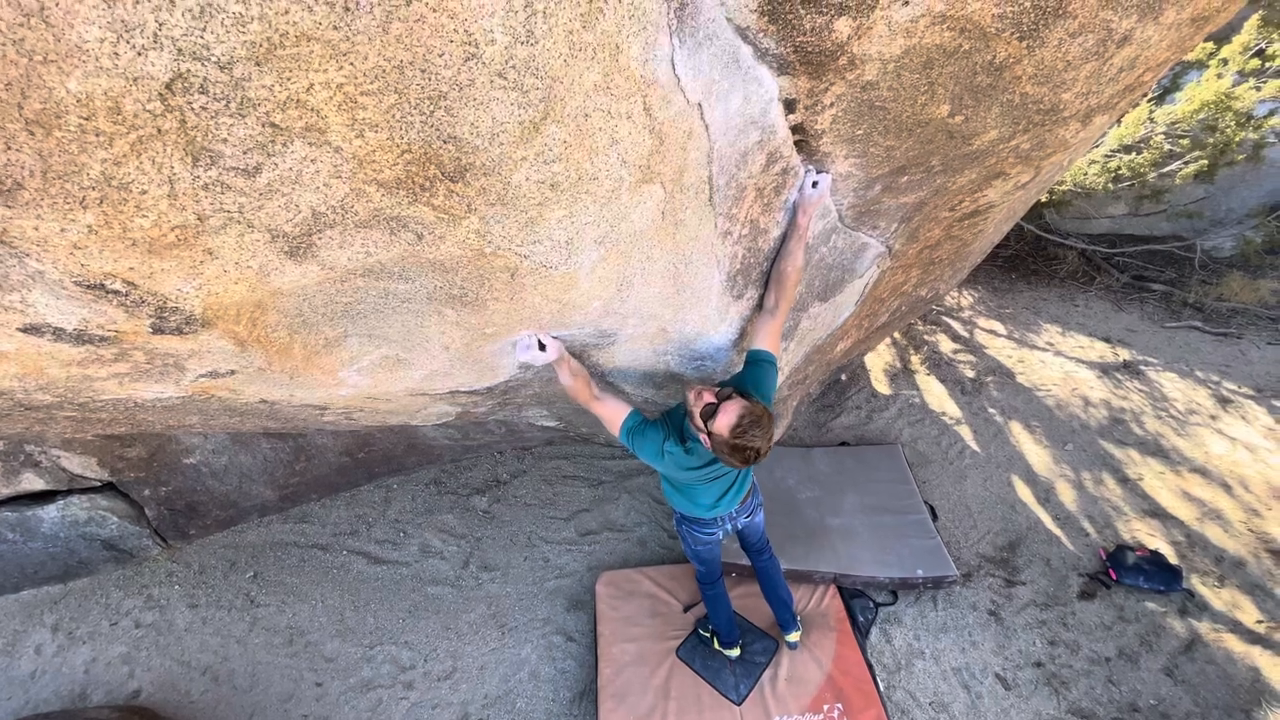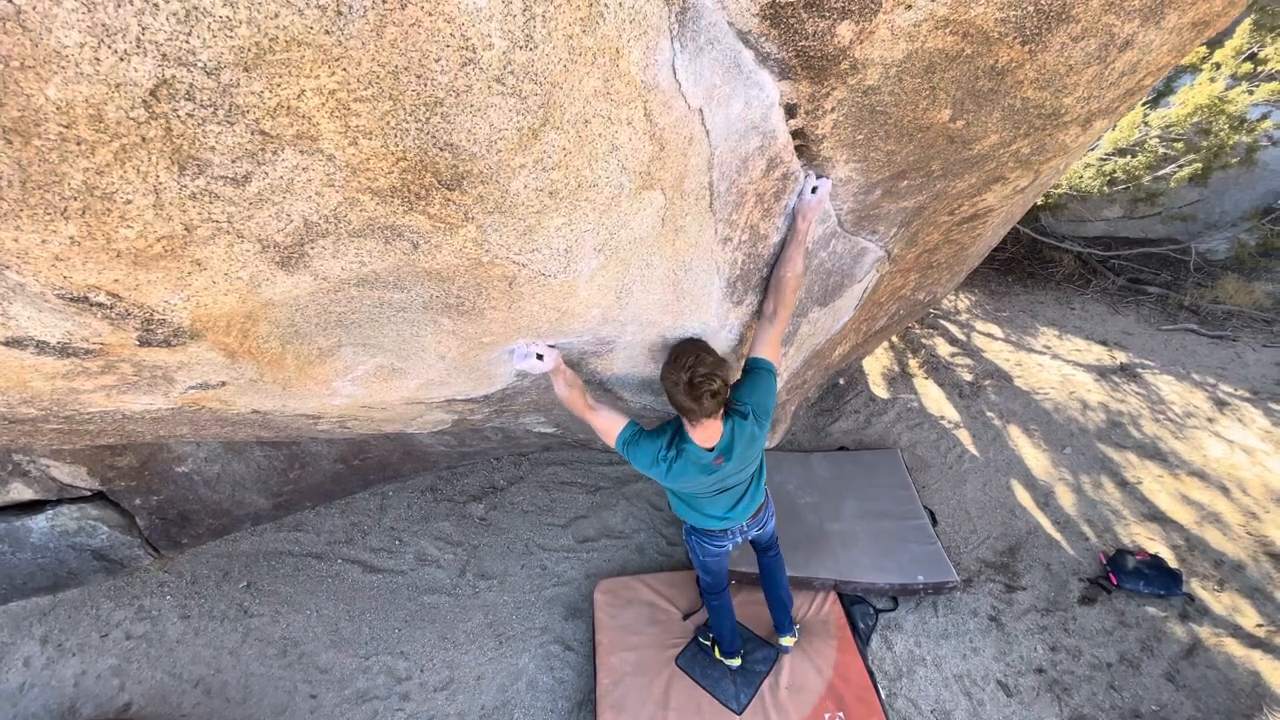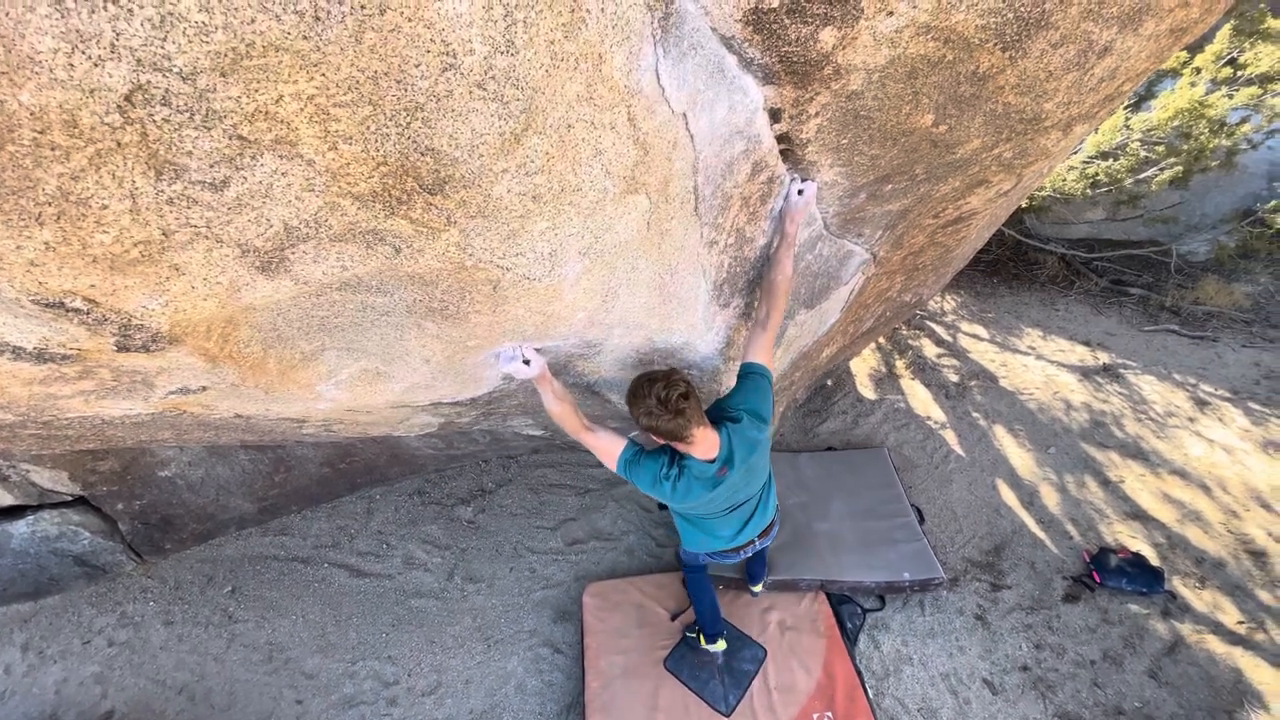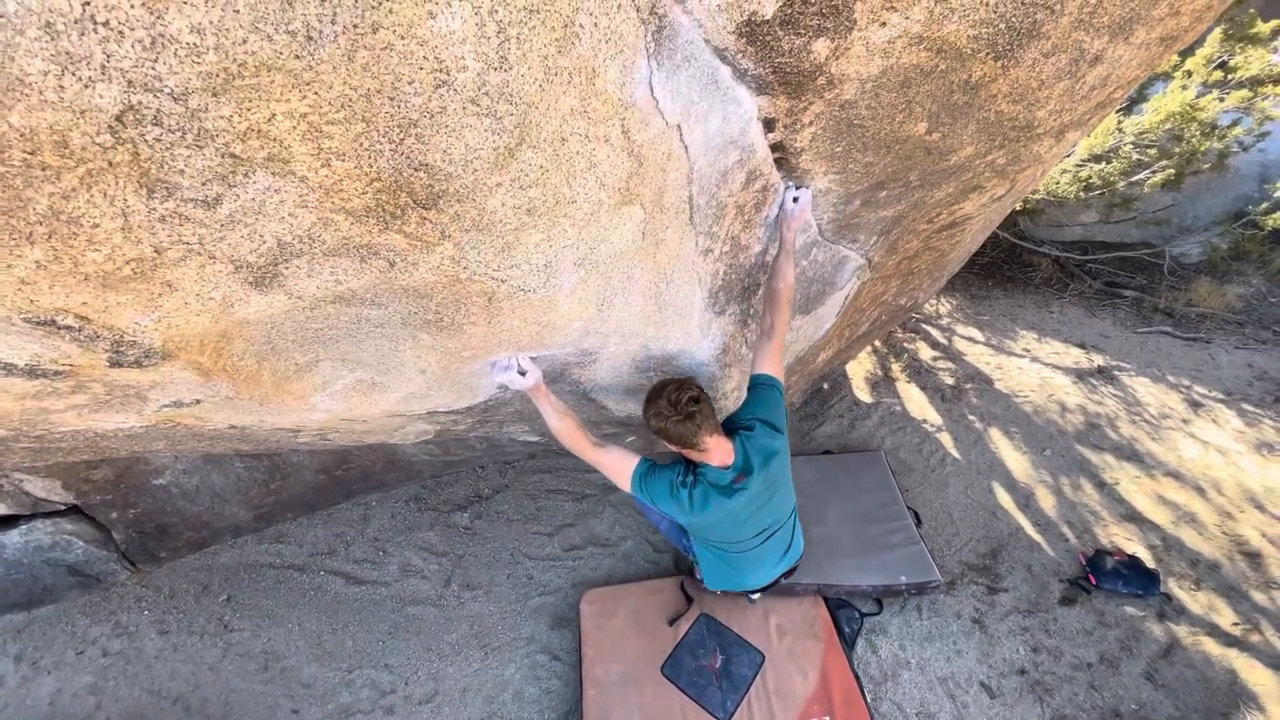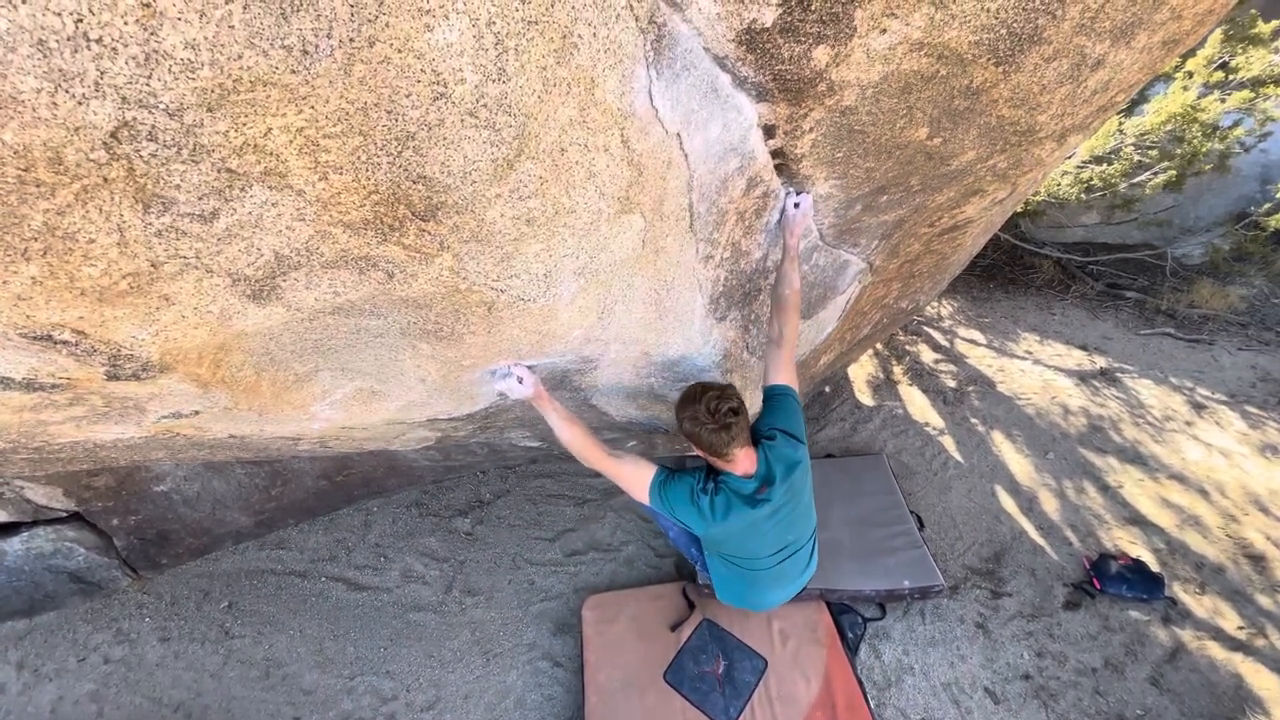
dt=1s
person 1, frame 1
left shoulder: (663, 448)
right shoulder: (755, 394)
left elbow: (593, 398)
right elbow: (775, 307)
right wrist: (803, 216)
left hip: (698, 521)
right hip: (745, 501)
left knee: (710, 576)
right knee: (761, 554)
left ankle: (727, 639)
right ankle: (791, 627)
person 1, frame 2
left shoulder: (658, 458)
right shoulder: (753, 415)
left elbow: (589, 408)
right elbow: (775, 314)
left wrist: (556, 368)
right wrist: (803, 222)
left hip: (708, 532)
right hip: (757, 514)
left knee: (714, 586)
right knee: (770, 551)
left ankle: (728, 648)
right ankle: (785, 630)
person 1, frame 3
left shoulder: (664, 479)
right shoulder: (749, 419)
left elbow: (584, 431)
right elbow: (767, 321)
left wrist: (542, 379)
right wrist: (790, 227)
left hip: (714, 548)
right hip: (765, 528)
left knee: (691, 563)
left ankle: (712, 634)
right ankle: (756, 579)
person 1, frame 4
left shoulder: (681, 493)
right shoulder: (765, 430)
left elbow: (589, 448)
right elbow: (772, 329)
left wrist: (536, 390)
right wrist: (788, 236)
left hip: (734, 578)
right hip: (788, 559)
left knee: (645, 495)
person 1, frame 5
left shoulder: (699, 501)
right shoulder: (786, 442)
left elbow: (599, 457)
right elbow: (782, 337)
left wrist: (539, 397)
right wrist: (791, 243)
left hip: (748, 595)
right hip: (802, 571)
left knee: (658, 498)
left ankle: (712, 576)
